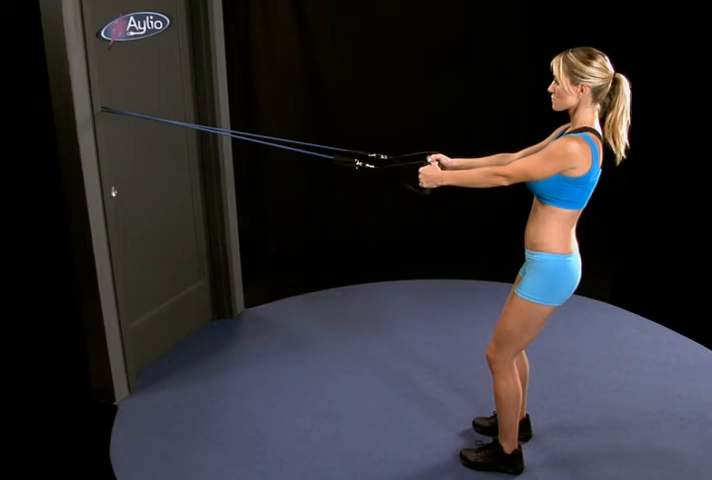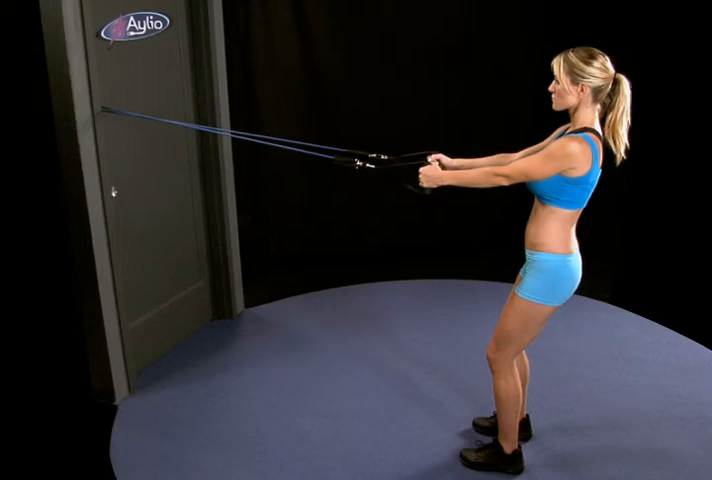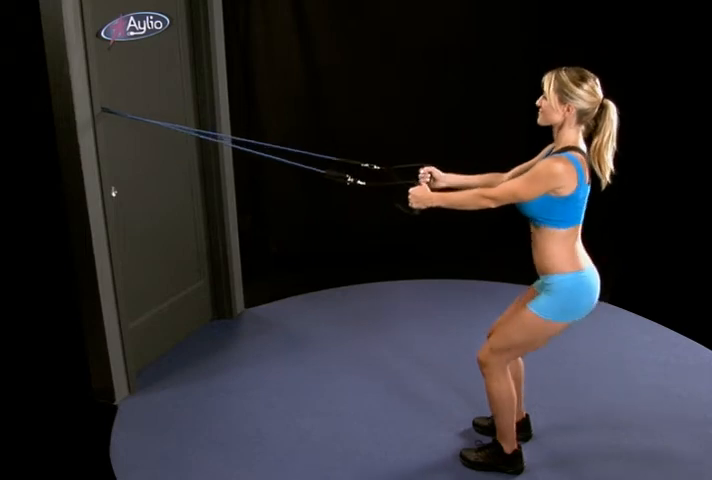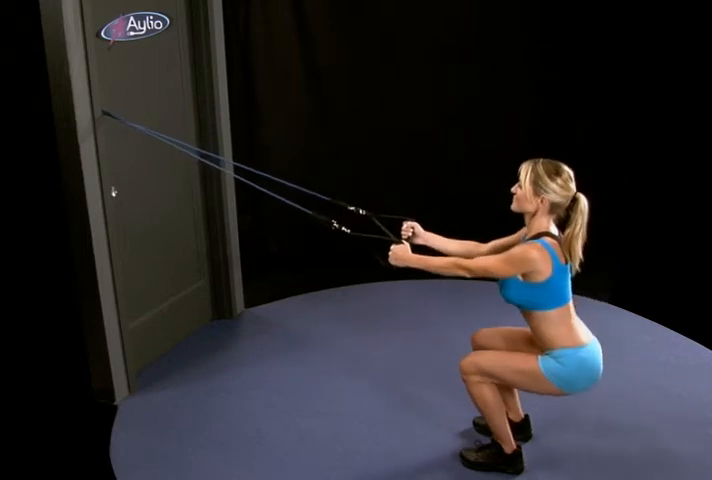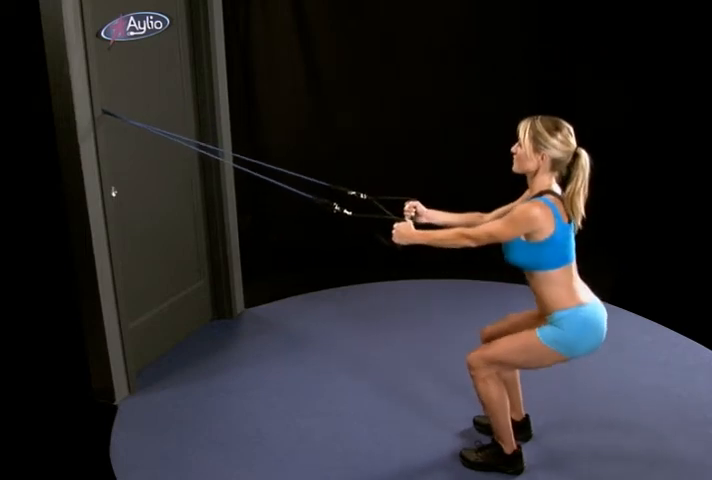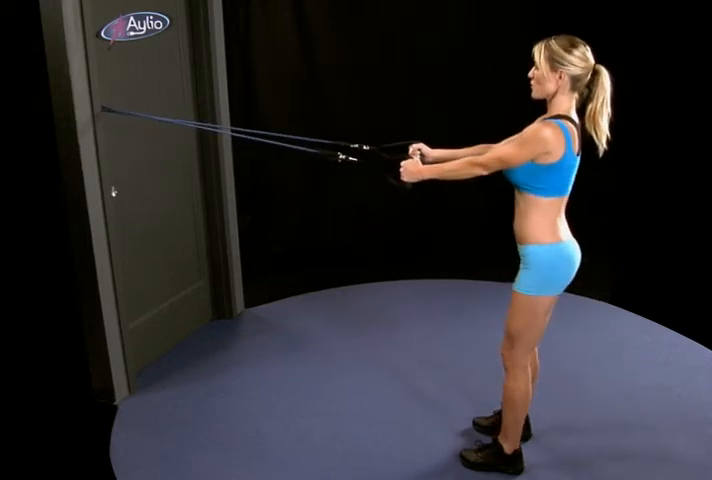
dt=0.7s
person 1, frame 1
left shoulder: (575, 146)
right shoulder: (572, 133)
left elbow: (504, 176)
right elbow: (512, 158)
left wrist: (443, 178)
right wrist: (454, 163)
left hip: (550, 268)
right hip: (546, 262)
left knee: (499, 354)
right knee: (511, 345)
left ankle: (507, 451)
right ankle: (516, 419)
person 1, frame 2
left shoulder: (576, 147)
right shoulder: (572, 133)
left elbow: (504, 176)
right elbow: (513, 158)
left wrist: (443, 178)
right wrist: (454, 163)
left hip: (550, 268)
right hip: (547, 261)
left knee: (499, 355)
right knee: (511, 344)
left ankle: (507, 451)
right ankle: (516, 420)
person 1, frame 3
left shoulder: (560, 167)
right shoulder: (562, 153)
left elbow: (491, 198)
right elbow: (503, 179)
left wrist: (432, 199)
right wrist: (447, 179)
left hip: (567, 288)
right hip: (563, 280)
left knee: (491, 358)
right knee: (500, 338)
left ankle: (507, 452)
right ankle: (516, 419)
person 1, frame 4
left shoulder: (534, 254)
right shoulder: (538, 234)
left elbow: (467, 268)
right elbow: (480, 250)
left wrist: (411, 259)
right wrist: (426, 238)
left hip: (572, 364)
right hip: (568, 349)
left knee: (472, 367)
right knee: (481, 341)
left ankle: (507, 452)
right ankle: (516, 421)
person 1, frame 5
left shoulder: (536, 212)
right shoulder: (542, 197)
left elbow: (472, 238)
right elbow: (485, 220)
left wrist: (414, 236)
right wrist: (429, 215)
left hip: (575, 325)
right hip: (571, 313)
left knee: (480, 362)
right knee: (491, 338)
left ankle: (506, 452)
right ankle: (516, 419)
person 1, frame 6
left shoulder: (548, 132)
right shoulder: (559, 124)
left elbow: (484, 165)
right elbow: (494, 150)
left wrist: (423, 172)
right wrist: (436, 154)
left hip: (546, 257)
right hip: (552, 252)
left knee: (514, 355)
right knee: (523, 348)
left ankle: (507, 452)
right ankle: (514, 419)
